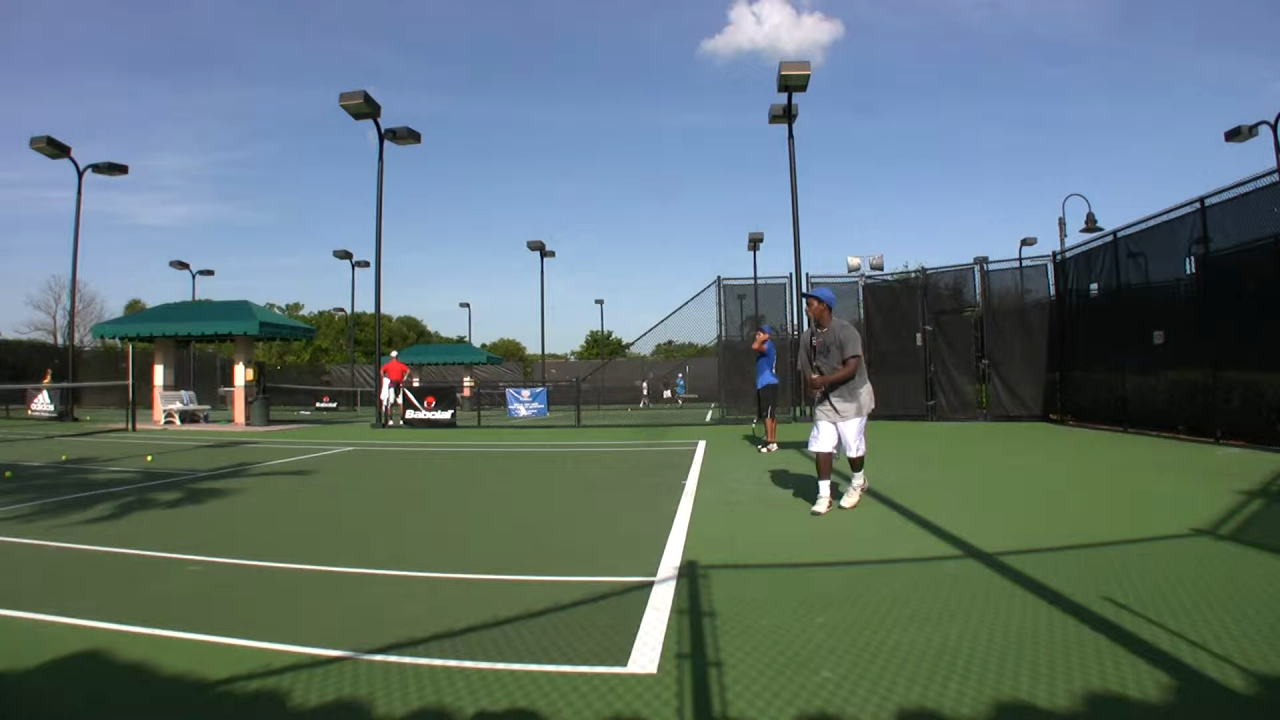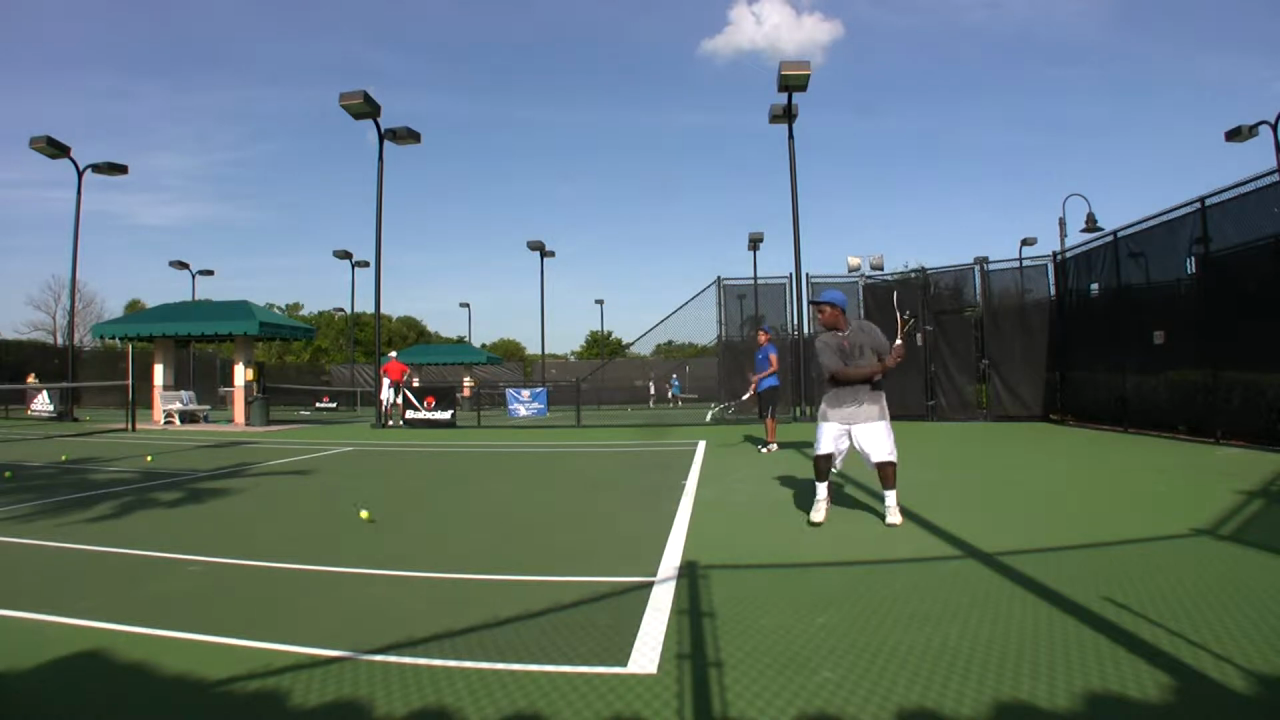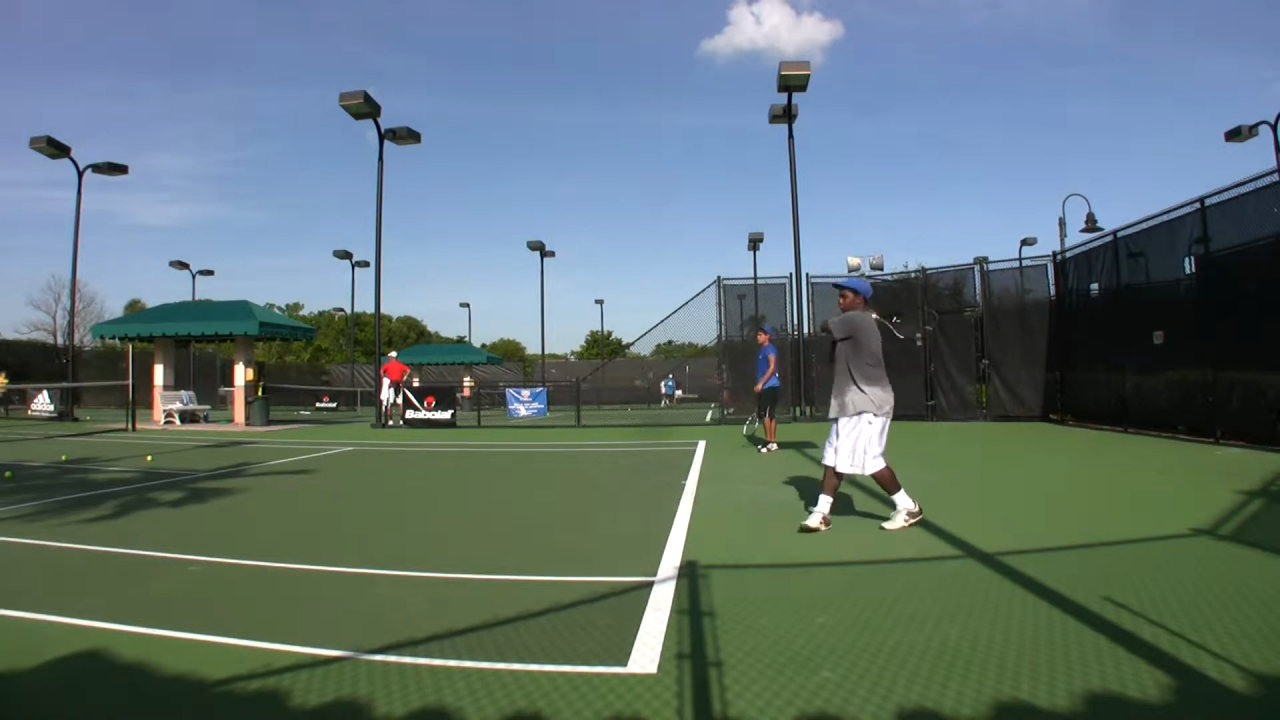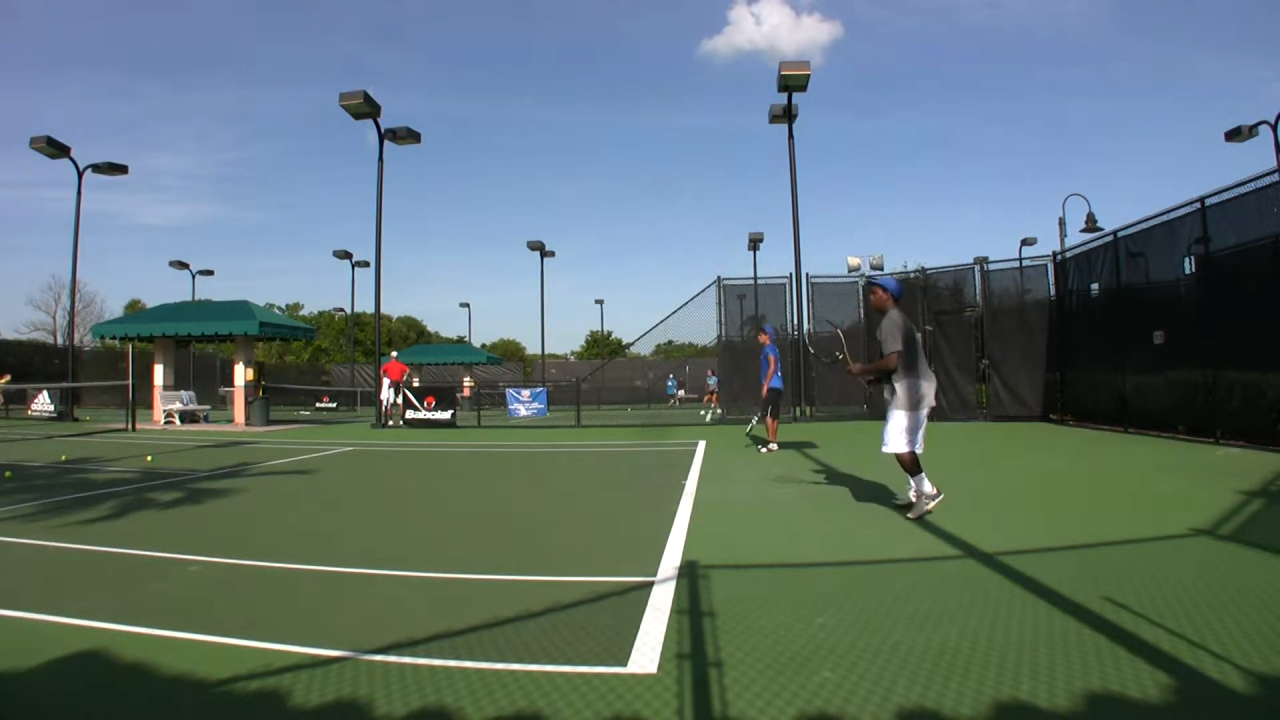
dt=0.7s
person 1, frame 1
left shoulder: (845, 330)
right shoulder: (807, 336)
left elbow: (852, 368)
right elbow: (806, 370)
left wrist: (824, 380)
right wrist: (812, 385)
left hip: (852, 398)
right hip: (825, 400)
left knee: (853, 447)
right knee: (821, 447)
left ankle: (858, 483)
right ankle: (824, 496)
person 1, frame 2
left shoulder: (868, 329)
right shoulder: (823, 342)
left elbow: (887, 357)
right elbow: (840, 374)
left wrist: (895, 356)
right wrist: (878, 368)
left hip: (870, 405)
right hip: (836, 407)
left knee: (885, 453)
right knee: (823, 452)
left ankle: (891, 505)
right ankle: (821, 497)
person 1, frame 3
left shoulder: (854, 320)
right shoulder: (858, 323)
left elbow: (826, 327)
right elbow: (839, 357)
left wrist: (831, 325)
left hip: (867, 403)
right hip: (852, 404)
left knee: (869, 459)
right knee: (834, 457)
left ankle: (908, 509)
right ankle: (821, 514)
person 1, frame 4
left shoulder: (890, 322)
right shoulder: (898, 320)
left elbow: (892, 362)
left wrist: (863, 369)
right wrist: (875, 376)
left hip: (909, 390)
right hip: (912, 388)
left knee: (897, 442)
right knee: (905, 443)
left ankle: (927, 491)
right ankle: (918, 490)
